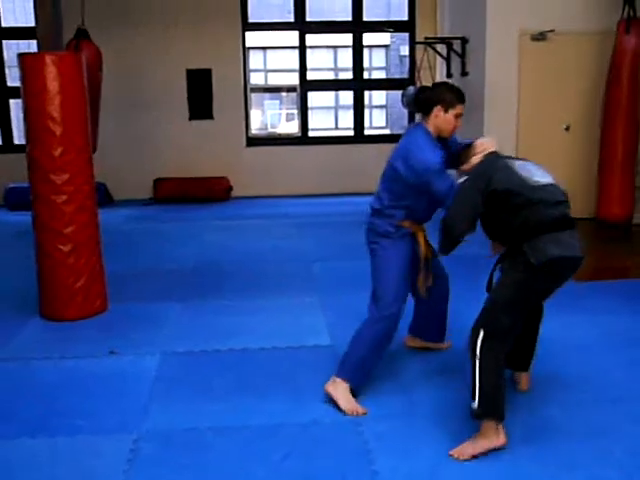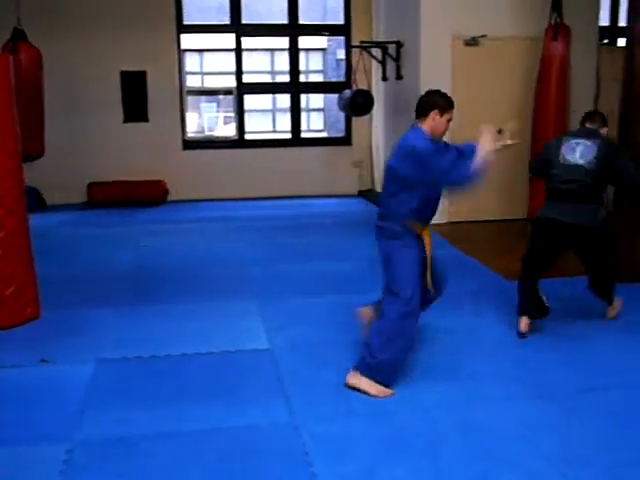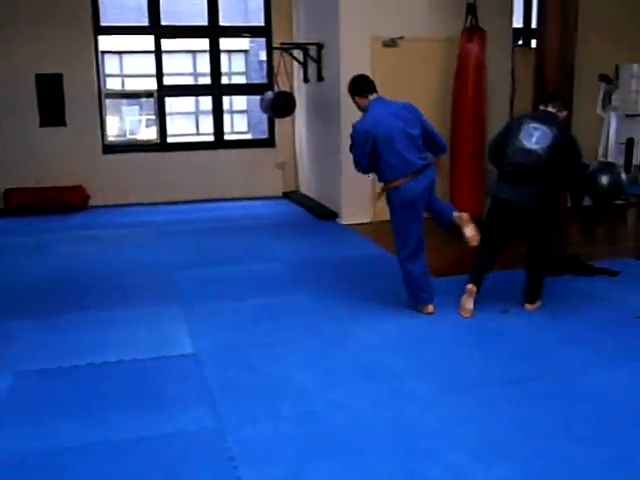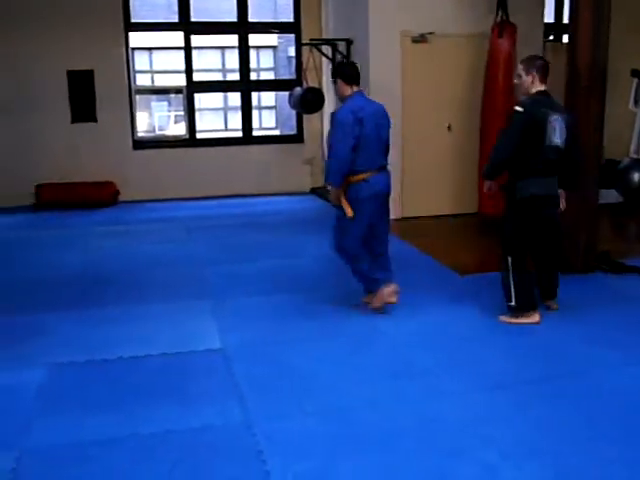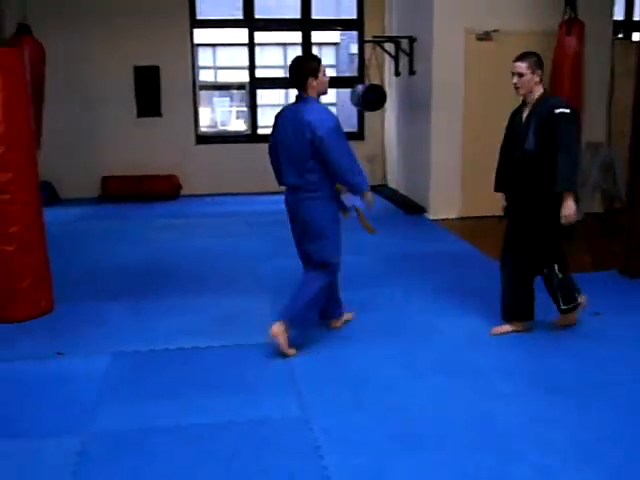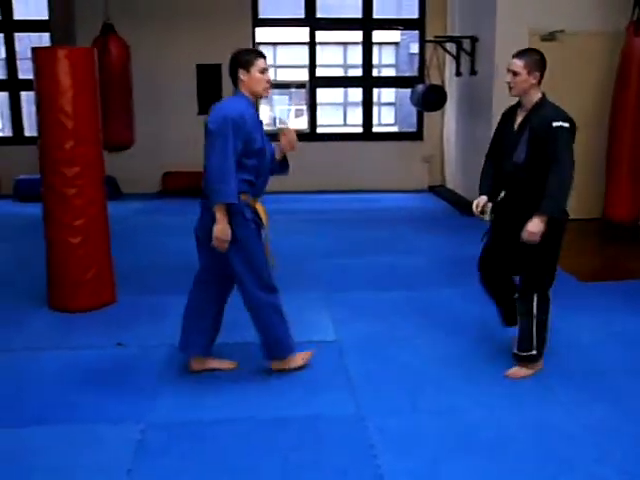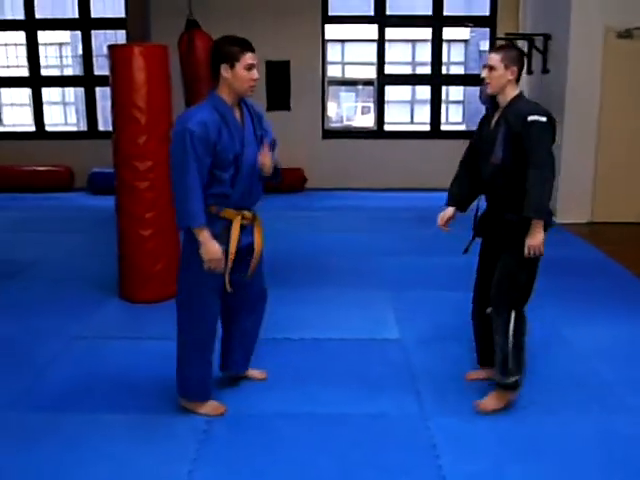
dt=0.7s
person 1, frame 1
left shoulder: (429, 137)
right shoulder: (424, 157)
left elbow: (459, 151)
right elbow: (456, 200)
left hip: (406, 230)
right hip: (391, 234)
left knee: (435, 281)
right knee: (387, 308)
left ankle: (422, 336)
right ankle: (342, 381)
person 1, frame 2
left shoulder: (425, 145)
right shoulder: (415, 148)
left elbow: (459, 155)
right elbow: (457, 177)
left wrist: (486, 144)
right wrist: (483, 152)
left hip: (410, 232)
right hip: (399, 235)
left knee: (431, 287)
right knee: (404, 302)
left ankle: (376, 313)
right ankle: (364, 371)
person 1, frame 3
left shoulder: (363, 127)
right shoulder: (408, 109)
left elbow: (363, 165)
right elbow: (434, 139)
right wrist: (434, 155)
left hip: (402, 190)
right hip: (426, 176)
left knee: (410, 250)
right knee: (425, 199)
left ankle: (423, 302)
right ankle: (457, 217)
person 1, frame 4
left shoulder: (345, 113)
right shoulder: (379, 109)
left elbow: (338, 154)
left wrist: (334, 185)
left hip: (361, 186)
right hip: (381, 180)
left knee: (346, 243)
right knee: (376, 240)
left ankle: (382, 286)
right ankle: (382, 286)
person 1, frame 5
left shoulder: (283, 117)
right shoulder: (322, 119)
left elbow: (276, 157)
right elbow: (342, 162)
right wrist: (363, 190)
left hip: (294, 199)
right hip: (318, 201)
left knee: (317, 261)
right knee: (324, 266)
left ankle: (333, 313)
right ankle: (285, 325)
person 1, frame 6
left shoulder: (246, 114)
right shoulder: (230, 114)
left elbow: (258, 166)
right elbow: (220, 170)
left wrist: (281, 151)
right wrist: (221, 219)
left hip: (237, 212)
right hip: (231, 214)
left knee: (212, 283)
right knee: (259, 284)
left ankle: (199, 354)
right ankle: (280, 355)
person 1, frame 7
left shoulder: (252, 114)
right shoulder: (196, 124)
left elbow: (262, 160)
right elbow: (187, 188)
left wrist: (267, 164)
right wrist: (205, 239)
left hip: (244, 225)
right hip: (211, 228)
left knee: (250, 297)
right knee: (200, 311)
left ankle: (235, 365)
right ankle: (193, 393)
person 2, frame 1
left shoulder: (480, 173)
right shoulder: (520, 165)
left elbow: (457, 222)
left wrist: (445, 244)
left hip: (538, 251)
right hip: (569, 246)
left knee: (491, 329)
right knee: (527, 304)
left ankle: (491, 428)
right ankle: (521, 370)
person 2, frame 2
left shoulder: (558, 142)
right shoulder: (608, 147)
left elbow: (536, 169)
left hip: (554, 212)
right hip: (588, 216)
left knee: (532, 266)
right knee: (602, 261)
left ankle: (526, 317)
right ankle: (610, 303)
person 2, frame 3
left shoulder: (519, 122)
right shoulder: (564, 136)
left elbow: (493, 151)
right elbow: (575, 175)
right wrist: (576, 201)
left hip: (504, 191)
right hip: (536, 198)
left knee: (491, 242)
right knee: (539, 249)
left ankle: (472, 285)
right ankle: (532, 299)
person 2, frame 4
left shoulder: (525, 108)
right shoulder: (558, 110)
left elbow: (506, 146)
right elbow: (565, 152)
left wrist: (490, 174)
right wrist: (560, 187)
left hip: (528, 189)
right hip: (548, 188)
left knee: (515, 248)
right knee: (546, 246)
left ankle: (526, 310)
right ankle: (548, 296)
person 2, frame 5
left shoulder: (557, 111)
right shoulder: (517, 115)
left elbow: (568, 156)
left wrist: (568, 197)
right wrist: (503, 191)
left hip: (549, 201)
right hip: (521, 199)
left knee: (546, 259)
right knee: (513, 258)
left ankle: (571, 303)
right ankle: (518, 317)
person 2, frame 6
left shoulder: (555, 121)
right shoulder: (510, 115)
left elbow: (561, 174)
right elbow: (495, 157)
left wrist: (541, 217)
right wrist: (486, 193)
left hip: (541, 218)
right hip: (510, 211)
left knee: (534, 286)
right knee: (491, 270)
left ankle: (531, 357)
right ankle: (523, 320)
person 2, frame 7
left shoulder: (532, 117)
right shoulder: (490, 118)
left elbow: (541, 173)
right elbow: (472, 166)
left wrist: (536, 224)
right wrist: (454, 204)
left hip: (521, 226)
right hip: (495, 220)
left knee: (504, 301)
right knee: (484, 298)
left ankle: (507, 384)
right ankle: (494, 362)
